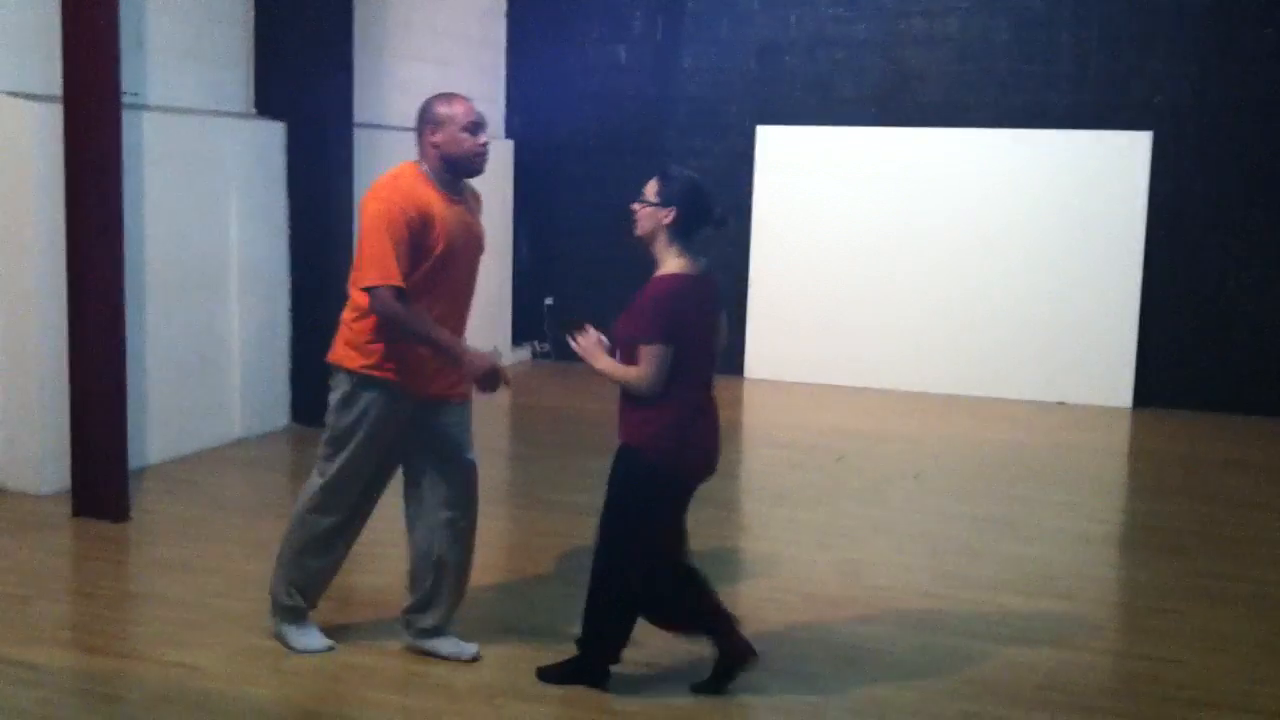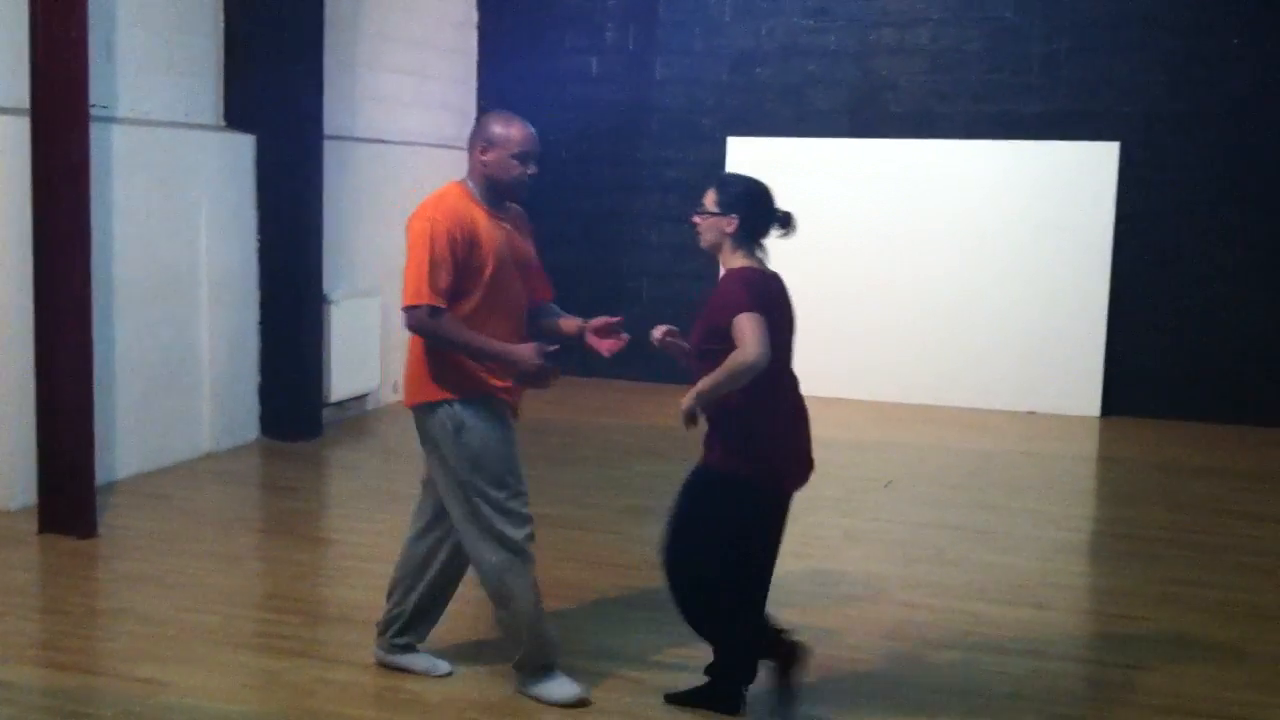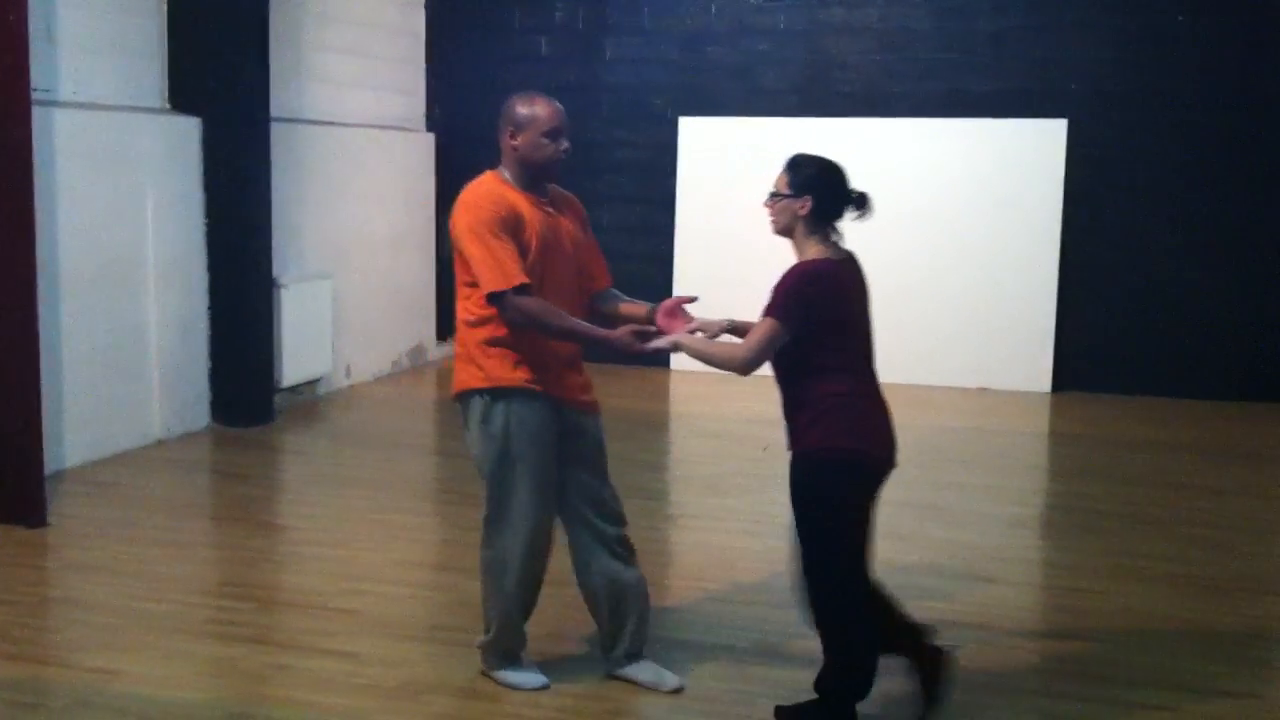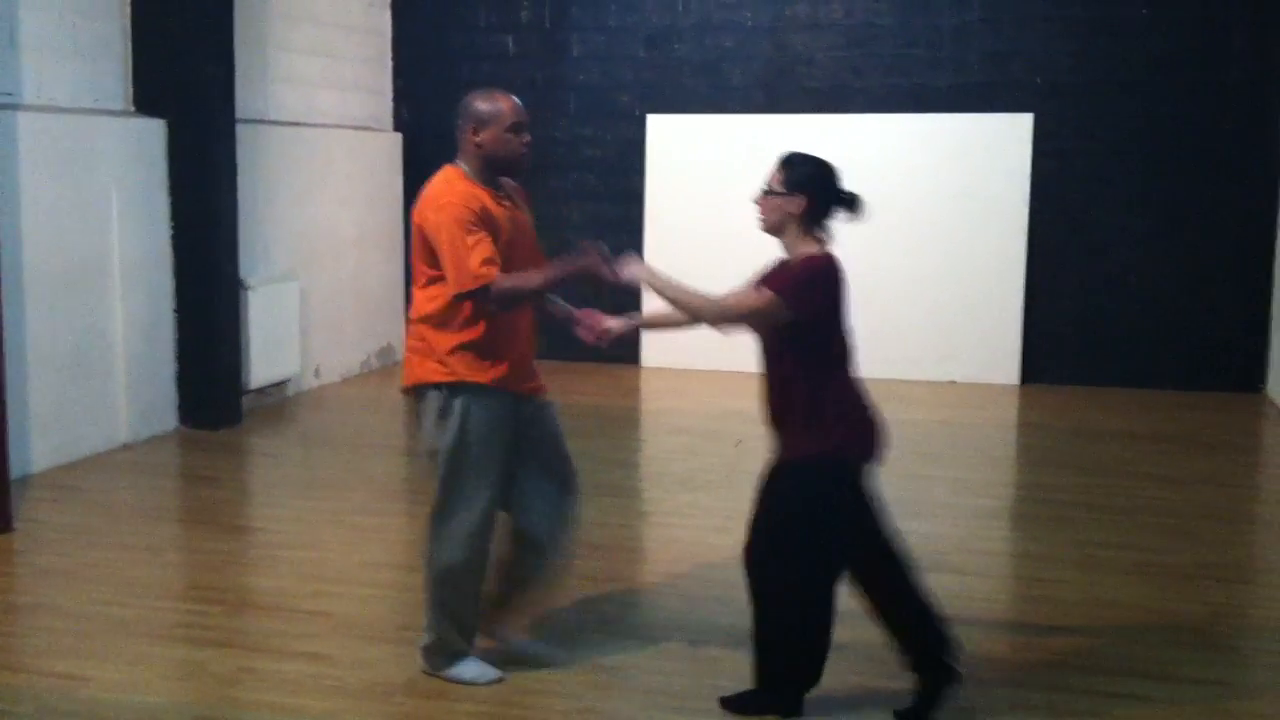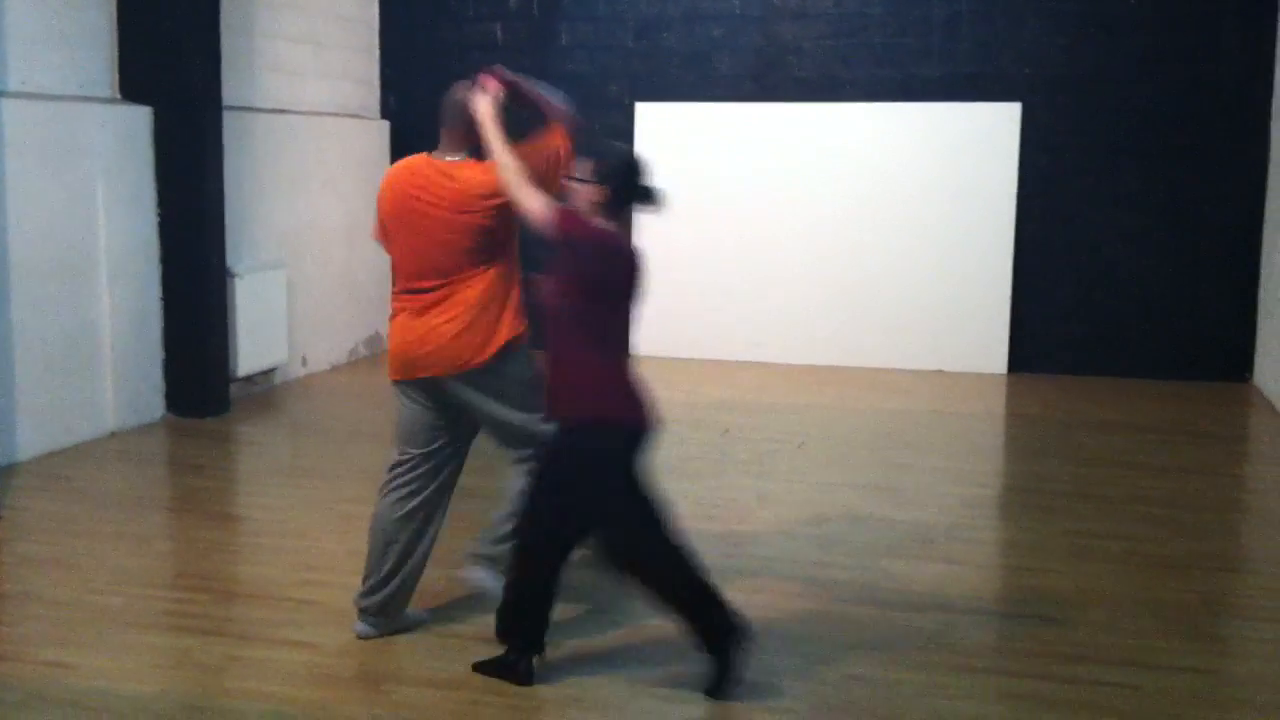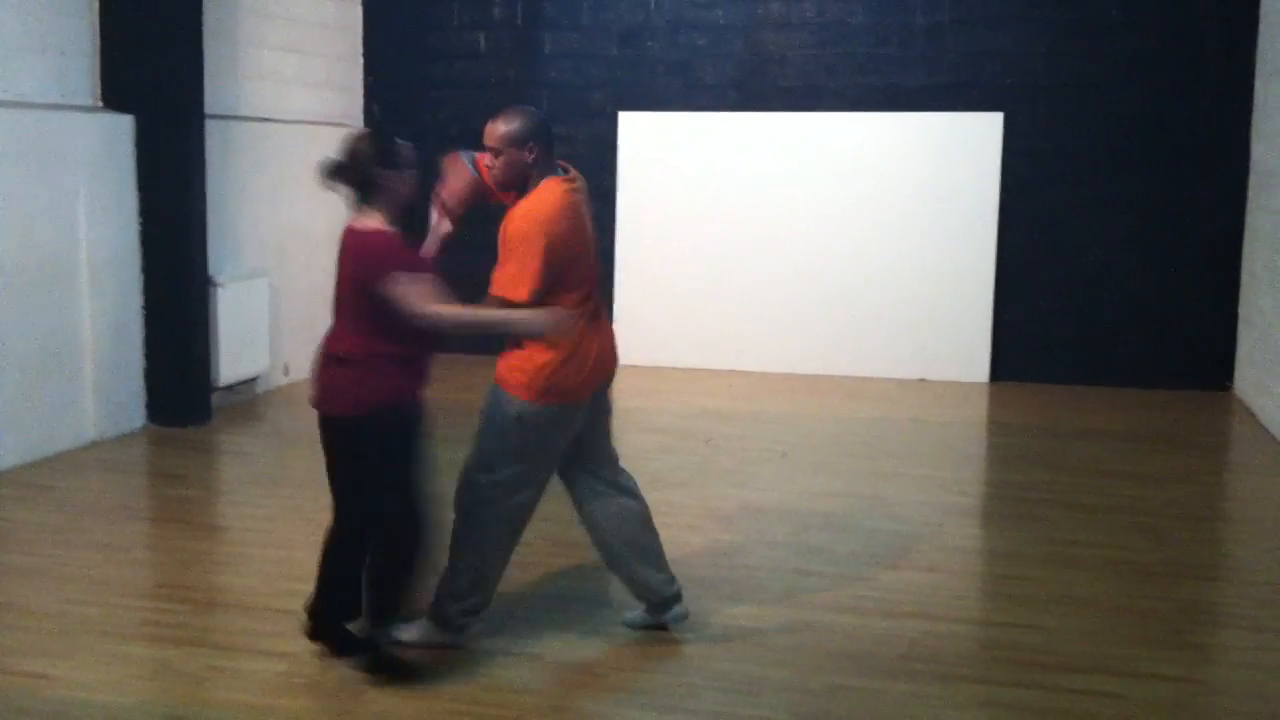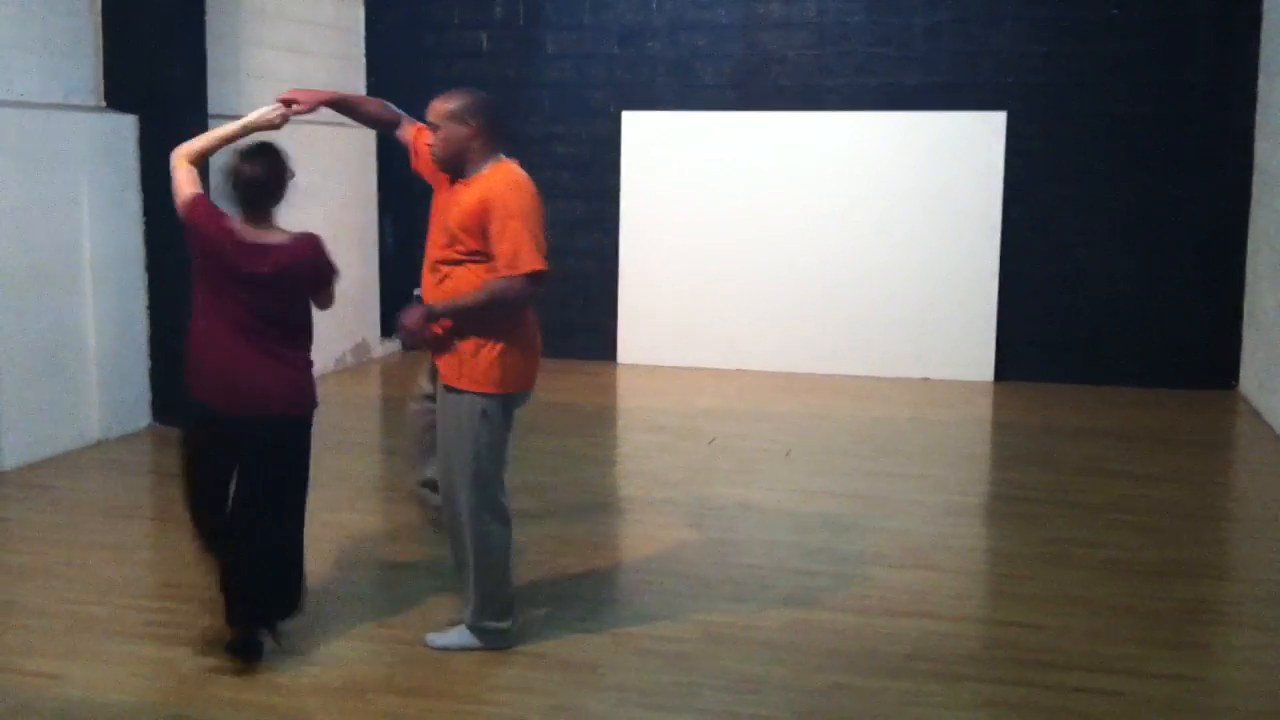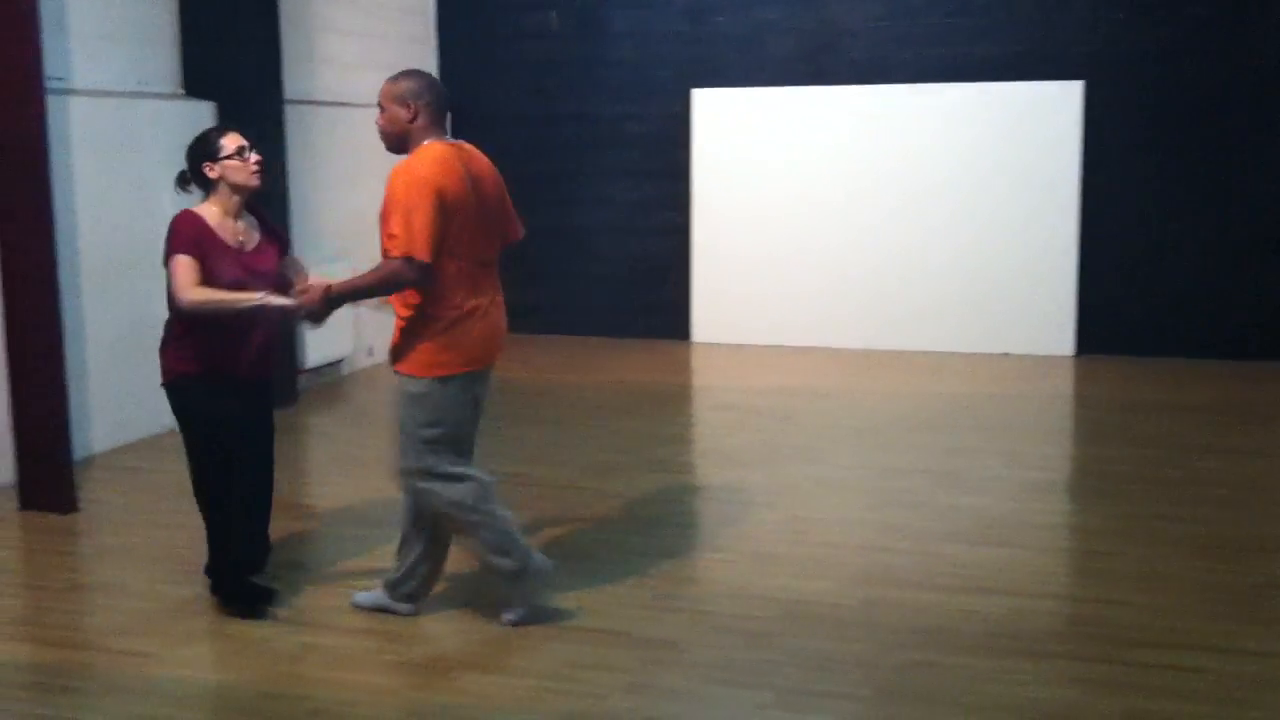
dt=0.5s
person 1, frame 1
left shoulder: (469, 199)
right shoulder: (395, 197)
right elbow: (385, 300)
left wrist: (459, 360)
right wrist: (461, 355)
left hip: (439, 377)
right hip: (378, 375)
left knee: (450, 497)
right knee: (337, 494)
left ankle: (427, 623)
right ankle: (288, 606)
person 1, frame 2
left shoulder: (515, 219)
right shoulder: (441, 218)
left elbow: (534, 304)
right elbow: (421, 316)
left wrist: (580, 328)
right wrist: (507, 355)
left hip: (488, 395)
right hip: (457, 396)
left knee: (447, 522)
right knee: (504, 531)
left ankle: (397, 638)
right ankle: (535, 665)
person 1, frame 3
left shoulder: (567, 207)
right shoulder: (484, 204)
left elbow: (596, 290)
right elbow: (514, 303)
left wrist: (648, 313)
right wrist: (605, 337)
left hip: (567, 385)
right hip: (504, 386)
left knee: (599, 518)
right knee: (518, 522)
left ankle: (626, 649)
right ankle: (503, 653)
person 1, frame 4
left shoulder: (510, 194)
right shoulder: (449, 201)
right elbow: (490, 291)
right wrist: (571, 268)
left hip: (512, 376)
right hip: (459, 379)
left knee: (550, 493)
right knee: (465, 515)
left ankle: (496, 611)
right ankle: (446, 648)
person 1, frame 5
left shoulder: (398, 178)
right shoulder: (498, 179)
right elbow: (562, 119)
right wrist: (514, 84)
left hip: (415, 355)
right hip: (486, 352)
left knee: (411, 479)
right knee: (545, 452)
left ankle: (378, 608)
right ankle: (492, 559)
person 1, frame 6
left shoulder: (531, 219)
right shoulder: (563, 182)
left elbow: (506, 309)
right elbow: (465, 166)
right wrist: (448, 210)
left hip: (542, 376)
right hip: (589, 364)
left knee: (490, 495)
right knee: (603, 483)
left ankle: (451, 617)
right ankle: (662, 598)
person 1, frame 7
left shoulder: (506, 189)
right shoulder: (449, 169)
left elbow: (521, 283)
right elbow: (399, 121)
left wrist: (436, 310)
right wrist: (330, 98)
left hip: (484, 364)
right hip: (451, 356)
left knee: (471, 492)
right knee: (449, 479)
left ankle: (491, 624)
right ankle: (488, 594)
person 1, frame 8
left shoulder: (415, 174)
right shoulder: (474, 162)
left elbow: (408, 269)
right elbow: (509, 237)
left wrist: (332, 294)
left hip: (438, 345)
right hip: (471, 334)
left knee: (432, 471)
right knee: (432, 464)
left ankle: (520, 566)
right ankle: (405, 587)
person 2, frame 1
left shoulder: (663, 290)
right shoulder: (698, 280)
left elbow: (647, 381)
right elbow: (716, 344)
left wrist: (599, 358)
left hip: (659, 444)
right hip: (688, 440)
left knee: (620, 551)
right knee: (656, 551)
left ankle: (594, 658)
right ankle: (727, 641)
person 2, frame 2
left shoulder: (738, 284)
right shoulder: (763, 282)
left elbow: (754, 357)
left wrist: (696, 394)
right wrist: (680, 345)
left hip: (743, 453)
right hip: (774, 450)
left knee: (689, 559)
right knee: (742, 569)
left ankle: (775, 651)
person 2, frame 3
left shoulder: (806, 278)
right shoulder: (839, 266)
left elbow: (744, 359)
left wrist: (681, 340)
right wrist: (729, 325)
left hip: (831, 443)
right hip: (860, 436)
left knee: (829, 570)
right knee: (836, 565)
right ankle: (914, 648)
person 2, frame 4
left shoulder: (809, 273)
right shoulder: (799, 270)
left elbow: (718, 311)
right elbow: (723, 309)
left wrist: (645, 275)
right wrist: (628, 324)
left hip: (822, 443)
right hip: (830, 437)
left knee: (776, 559)
right knee: (864, 553)
right ankle: (933, 662)
person 2, frame 5
left shoulder: (584, 241)
right shoulder: (618, 253)
left elbow: (517, 182)
left wrist: (486, 117)
left hip: (596, 420)
right hip: (603, 413)
left knee: (634, 539)
right knee: (541, 529)
left ankle: (719, 632)
right ankle: (519, 648)
person 2, frame 6
left shoulder: (367, 237)
right shoulder: (381, 244)
left elbow: (412, 285)
right elbow: (429, 312)
right wrist: (522, 320)
left hip: (346, 393)
right hip: (375, 398)
left knee: (360, 512)
right knee: (394, 519)
left ankle: (332, 619)
right ankle: (372, 626)
person 2, frame 7
left shoulder: (206, 231)
right shoulder: (305, 251)
left elbow: (182, 157)
right elbow: (324, 299)
left wrist: (253, 122)
left hip: (214, 397)
right hip: (285, 401)
left knee: (209, 499)
right knee: (272, 511)
left ankle: (246, 611)
right ankle: (255, 614)
person 2, frame 8
left shoulder: (265, 229)
right shoulder: (189, 226)
left elbow: (299, 287)
right elbow: (187, 297)
right wrist: (263, 299)
left hip: (253, 373)
right hip: (197, 373)
left knee: (254, 474)
right knee: (230, 474)
left ankle: (238, 572)
right ankle: (231, 576)
